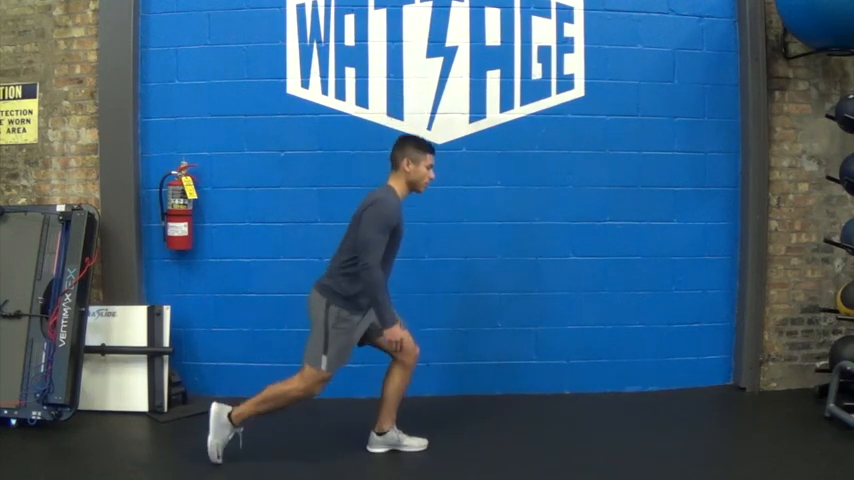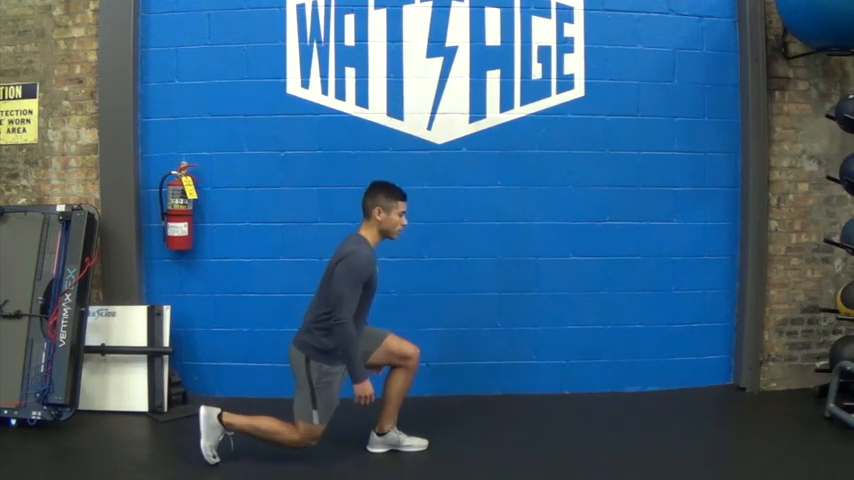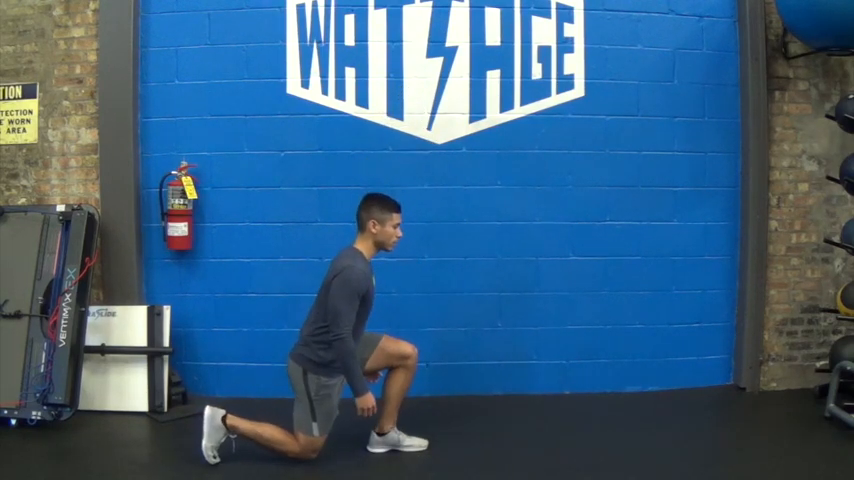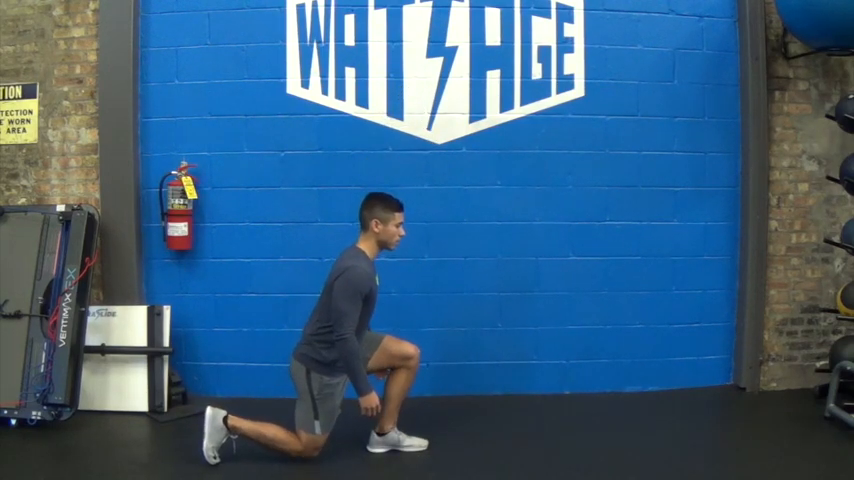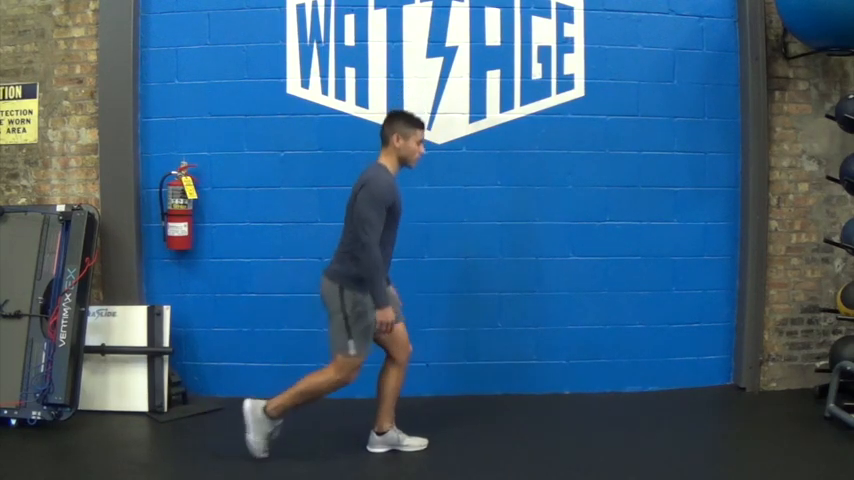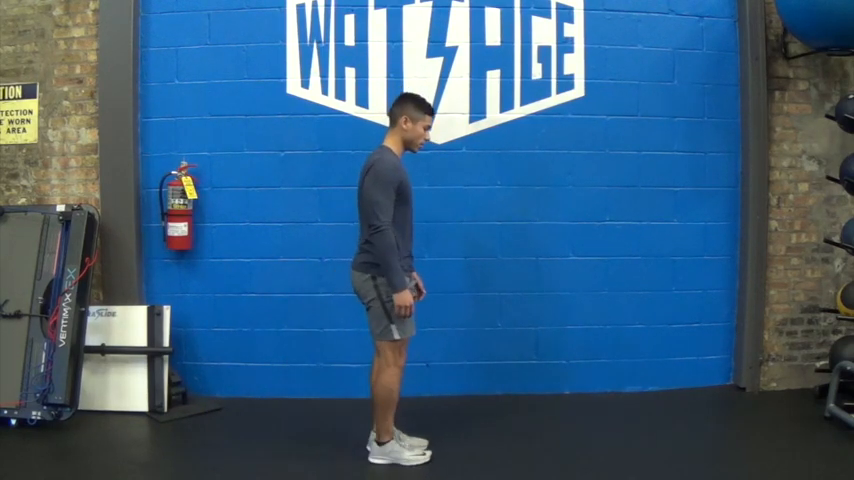
dt=0.4s
person 1, frame 1
left shoulder: (389, 202)
right shoulder: (385, 205)
right elbow: (369, 266)
left wrist: (386, 315)
right wrist: (388, 322)
left hip: (360, 299)
right hip: (340, 303)
left knee: (407, 354)
right knee: (310, 383)
left ankle: (384, 433)
right ankle: (229, 417)
person 1, frame 2
left shoulder: (360, 249)
right shoulder: (358, 258)
right elbow: (341, 321)
left wrist: (365, 356)
right wrist: (359, 377)
left hip: (336, 340)
right hip: (321, 352)
left knee: (409, 356)
right knee: (305, 436)
left ankle: (384, 433)
right ankle: (221, 420)
person 1, frame 3
left shoulder: (356, 261)
right shoulder: (352, 272)
right elbow: (340, 336)
left wrist: (363, 364)
right wrist: (360, 391)
left hip: (333, 352)
right hip: (319, 364)
left knee: (407, 355)
right knee: (306, 449)
left ankle: (385, 433)
right ankle: (225, 422)
person 1, frame 4
left shoulder: (360, 260)
right shoulder: (355, 272)
right elbow: (343, 338)
left wrist: (368, 360)
right wrist: (364, 391)
left hip: (338, 349)
right hip: (322, 363)
left knee: (409, 355)
right knee: (307, 448)
left ankle: (384, 433)
right ankle: (226, 422)
person 1, frame 5
left shoulder: (383, 180)
right shoulder: (378, 183)
right elbow: (366, 245)
left wrist: (385, 287)
right wrist: (383, 305)
left hip: (368, 285)
right hip: (351, 287)
left knee: (401, 350)
right knee: (345, 368)
left ankle: (384, 432)
right ankle: (266, 411)
person 1, frame 6
left shoulder: (390, 163)
right shoulder: (384, 166)
right elbow: (380, 231)
left wrist: (408, 273)
right wrist: (398, 286)
left hip: (387, 273)
right hip: (380, 277)
left knee: (389, 356)
right knee: (392, 359)
left ankle: (386, 433)
right ankle: (383, 444)
